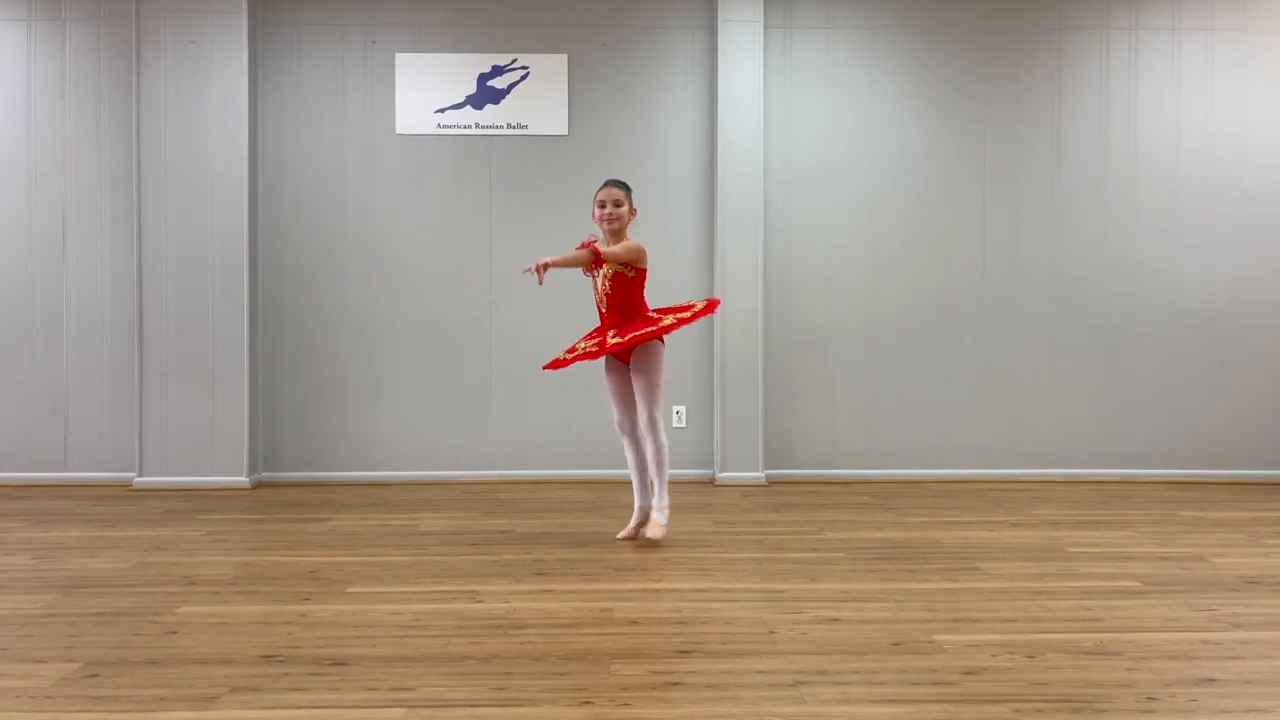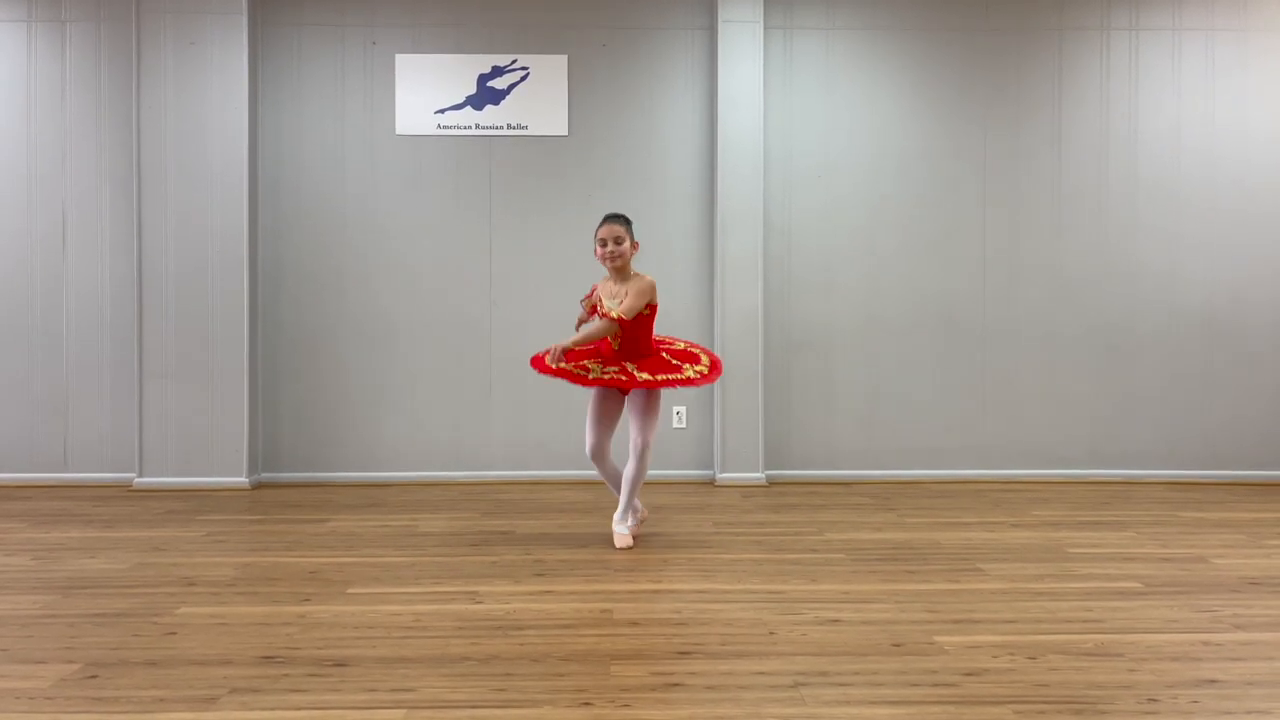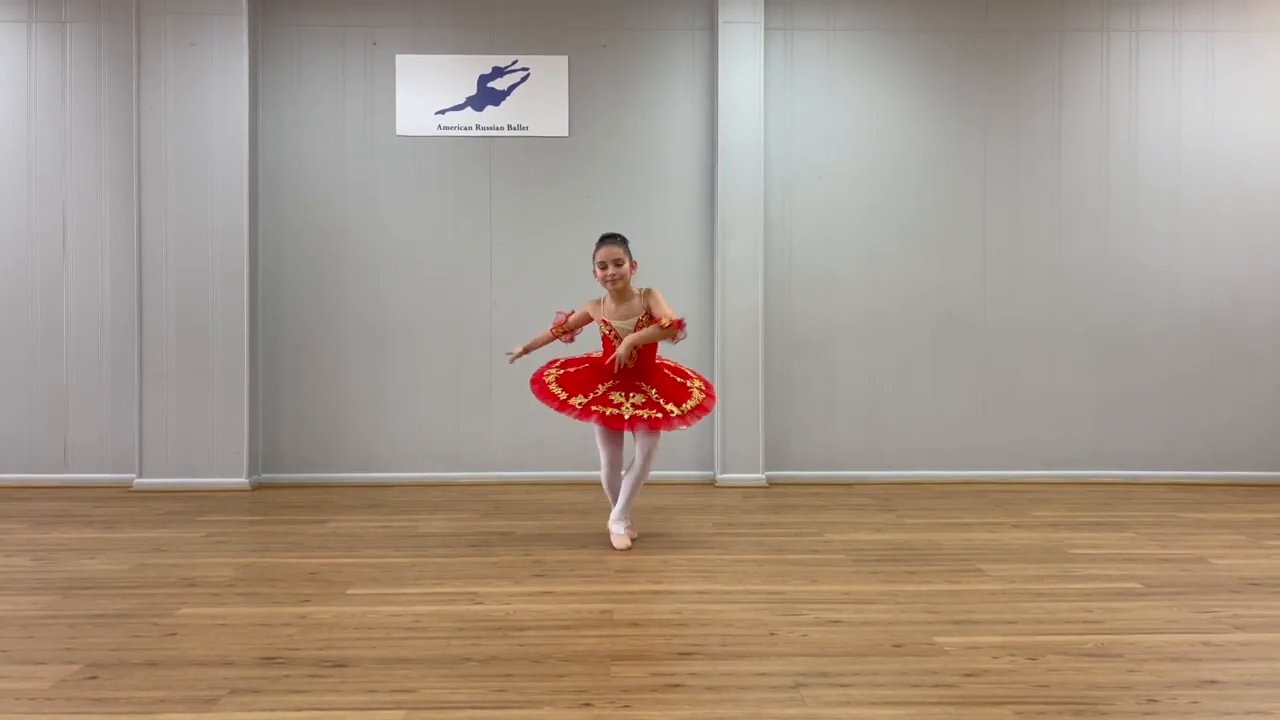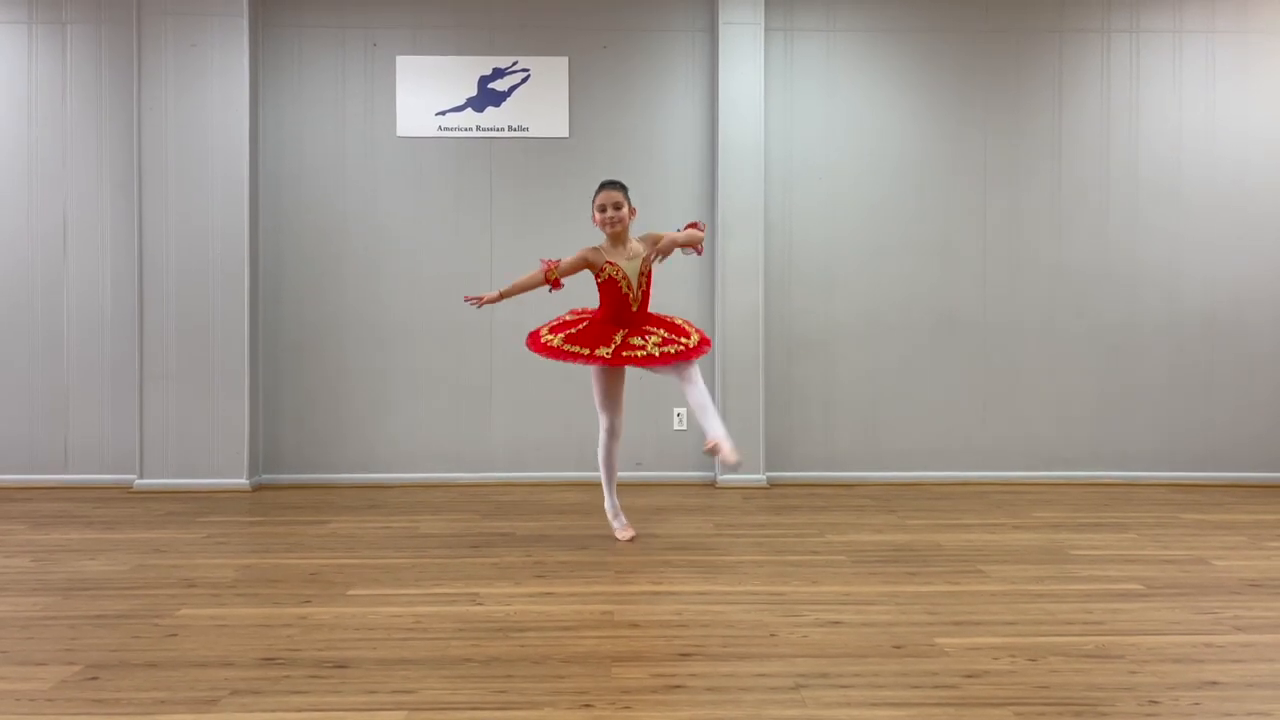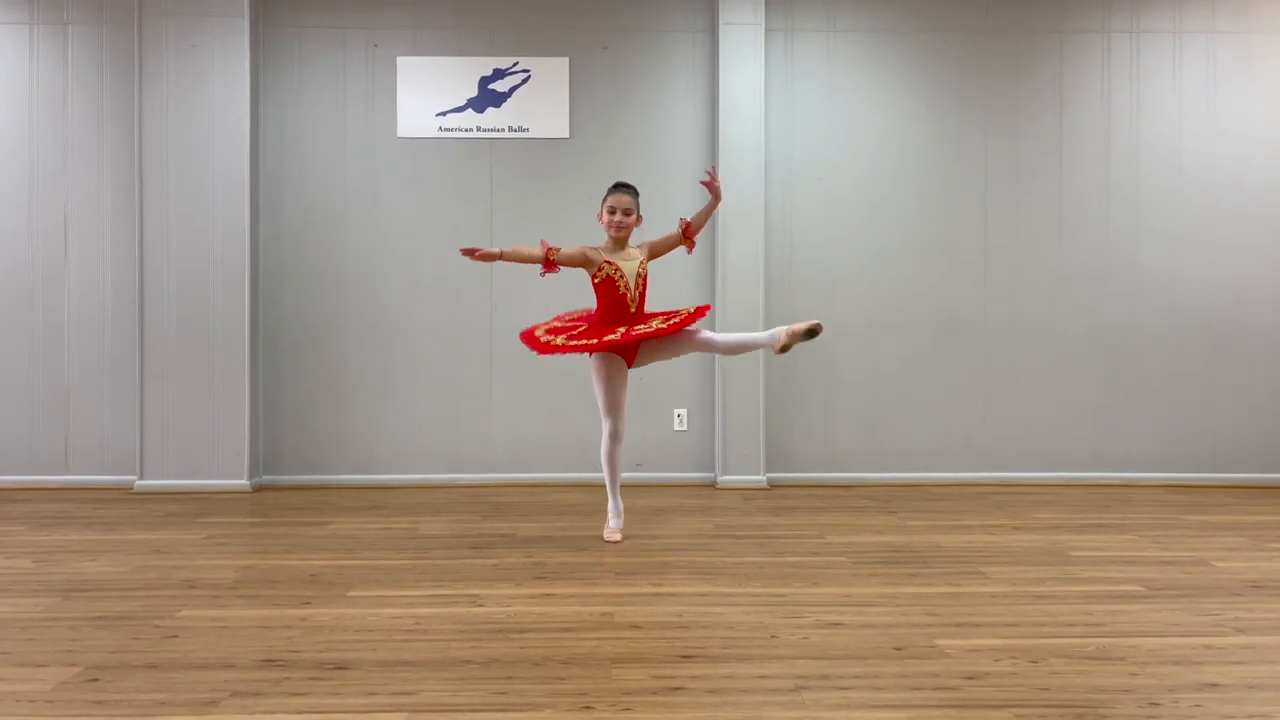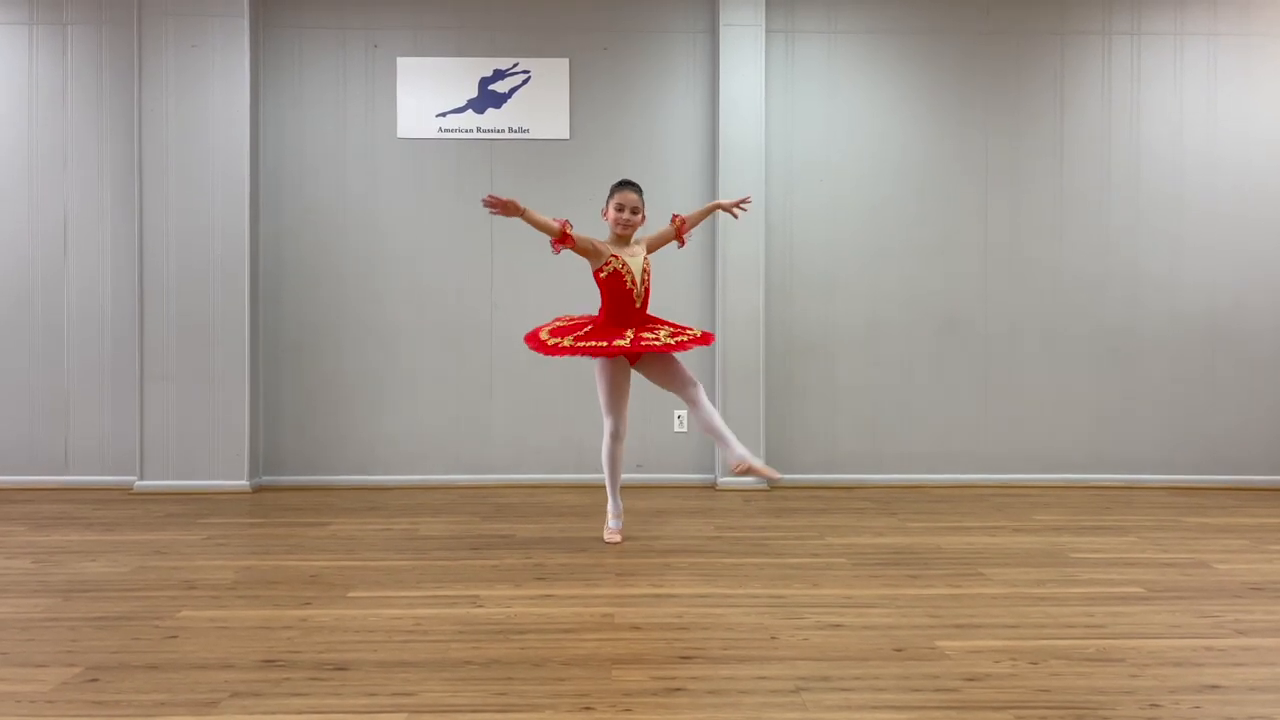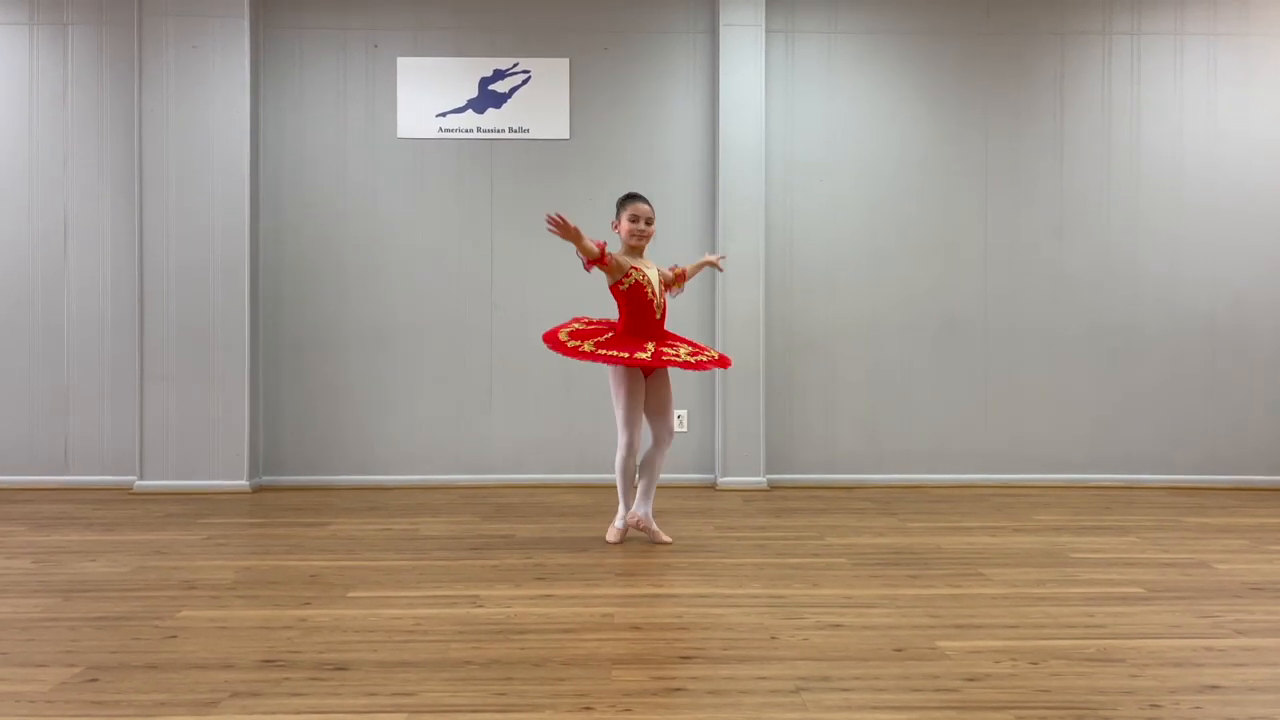
dt=0.2s
person 1, frame 1
left shoulder: (634, 249)
right shoulder: (597, 246)
left elbow: (596, 256)
left wrist: (547, 262)
left hip: (643, 336)
right hip: (613, 341)
left knee: (649, 421)
right knee: (627, 427)
left ankle: (661, 506)
right ankle: (644, 504)
person 1, frame 2
left shoulder: (645, 284)
right shoulder: (600, 288)
left elbow: (617, 322)
left wrist: (570, 342)
left hip: (647, 369)
right hip: (608, 371)
left knee: (641, 444)
right knee: (595, 450)
left ankle: (623, 516)
right ankle: (633, 507)
person 1, frame 3
left shoulder: (649, 297)
right shoulder: (595, 308)
left elbow: (674, 329)
right elbow: (560, 327)
left wrist: (630, 340)
right wrist: (526, 347)
left hip: (650, 383)
right hip: (606, 388)
left knee: (645, 455)
right knee: (611, 464)
left ankle: (619, 519)
right ankle: (620, 518)
person 1, frame 4
left shoulder: (648, 244)
right shoulder: (593, 255)
left elbow: (698, 237)
right elbow: (545, 275)
left wrist: (678, 238)
right wrist: (499, 294)
left hip: (646, 332)
right hip: (606, 341)
left knee: (687, 371)
right knee: (611, 426)
left ankle: (717, 438)
right ankle: (613, 507)
person 1, frame 5
left shoulder: (645, 252)
right shoulder: (590, 256)
left elbow: (689, 231)
right elbow: (542, 255)
left wrist: (714, 200)
right wrist: (496, 253)
left hip: (641, 335)
right hip: (604, 342)
left knee: (702, 341)
right knee: (613, 428)
right ankle: (615, 511)
person 1, frame 6
left shoulder: (643, 247)
right shoulder: (595, 250)
left elbow: (680, 226)
right elbow: (558, 230)
left wrist: (717, 206)
right wrist: (519, 211)
left hip: (643, 336)
right hip: (608, 340)
left knee: (691, 389)
right knee: (615, 427)
left ankle: (739, 457)
right ankle: (614, 512)
person 1, frame 7
left shoulder: (651, 265)
right shoulder: (616, 262)
left elbow: (674, 280)
right elbow: (592, 252)
left wrist: (705, 261)
right wrist: (574, 236)
left hip: (655, 354)
right hip: (624, 352)
left knee: (664, 435)
right knee: (629, 440)
left ankle: (642, 513)
right ankle: (624, 513)
